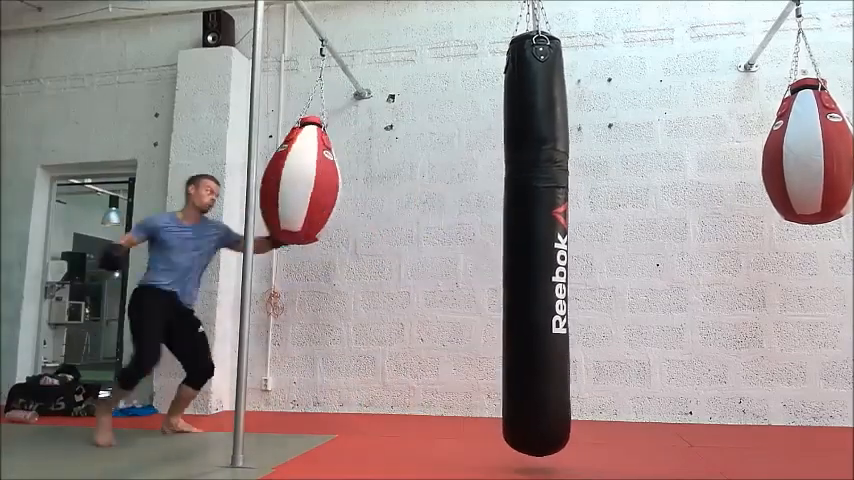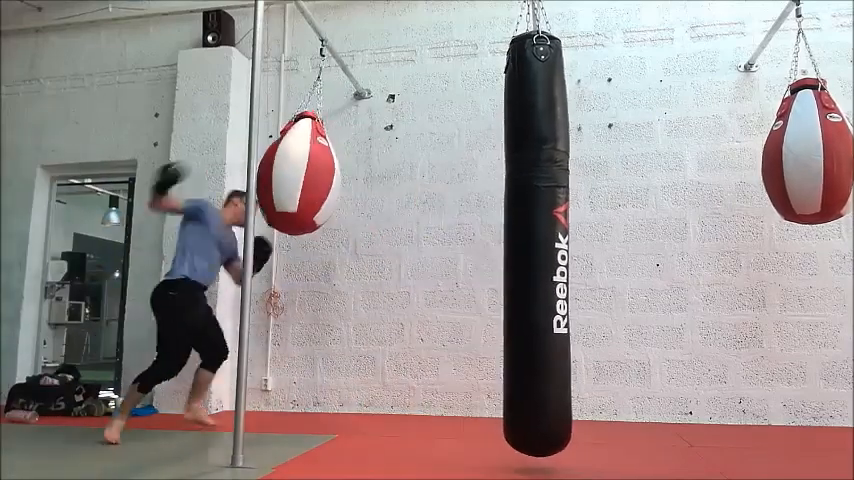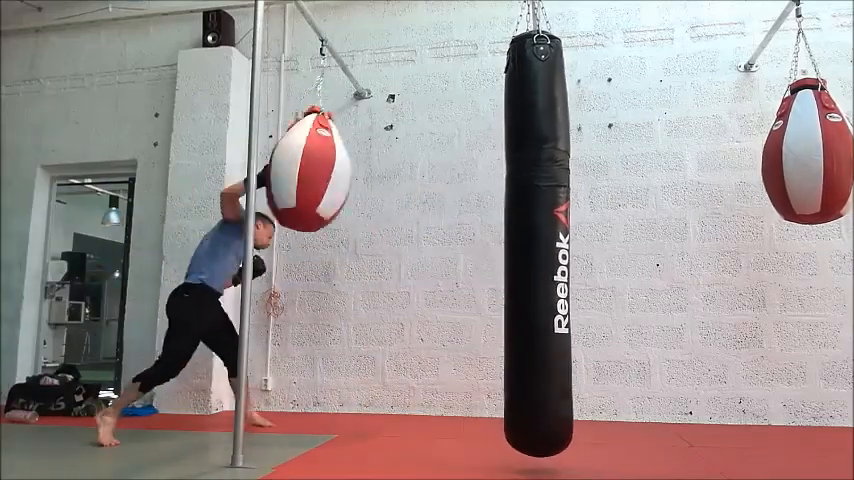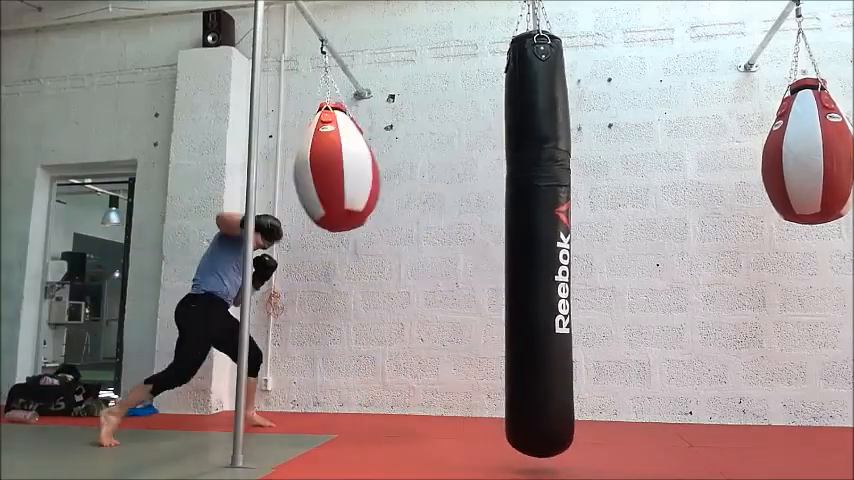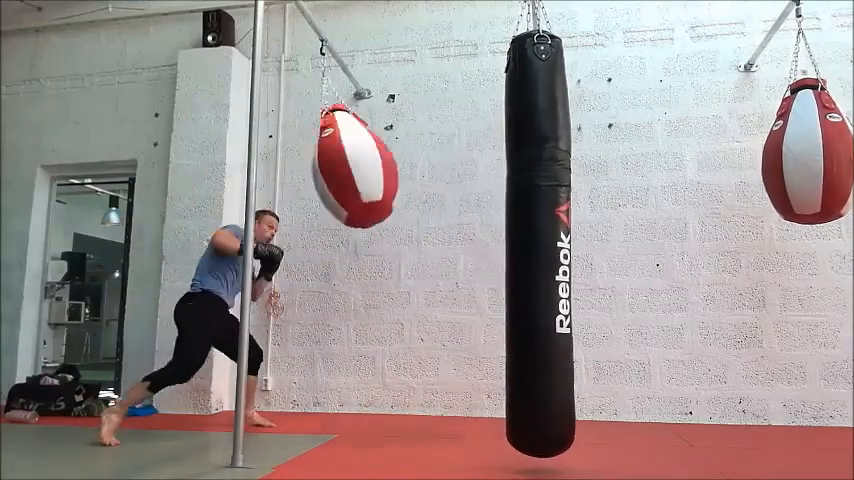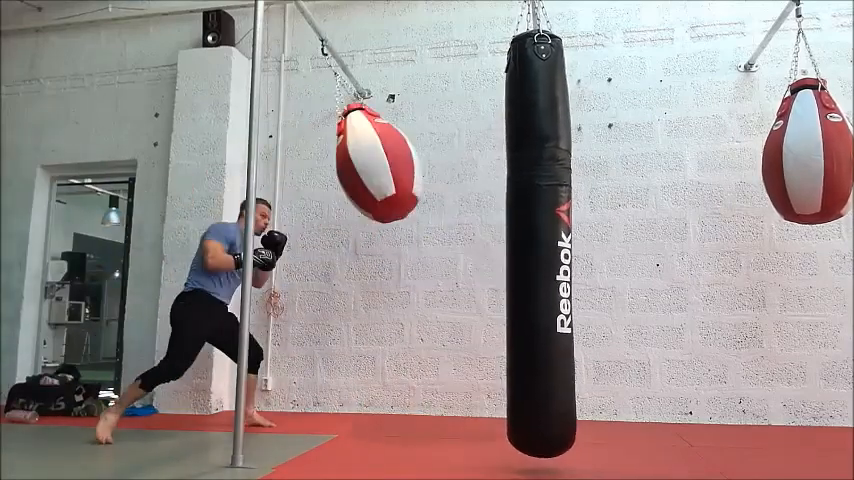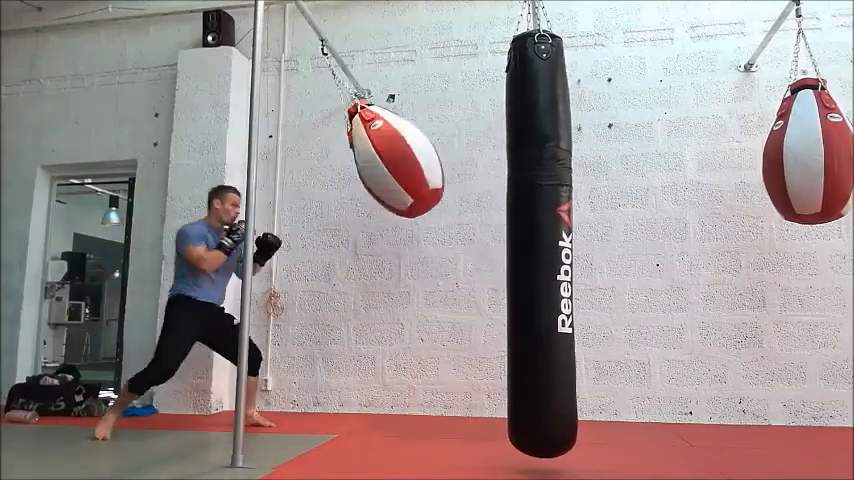
dt=0.1s
person 1, frame 1
left shoulder: (214, 230)
right shoulder: (159, 222)
left elbow: (252, 247)
right elbow: (124, 243)
left wrist: (276, 240)
right wrist: (116, 251)
left hip: (180, 310)
right hip: (152, 300)
left knee: (203, 368)
right knee: (145, 359)
left ankle: (172, 419)
right ankle: (105, 411)
person 1, frame 2
left shoulder: (229, 240)
right shoulder: (204, 210)
left elbow: (240, 278)
right elbow: (158, 205)
left wrist: (257, 257)
right wrist: (161, 187)
left hip: (193, 297)
right hip: (177, 293)
left knee: (216, 351)
right knee: (169, 362)
left ankle: (194, 406)
right ankle: (120, 417)
person 1, frame 3
left shoulder: (232, 249)
right shoulder: (235, 226)
right elbow: (228, 196)
left wrist: (242, 276)
right wrist: (257, 181)
left hip: (206, 302)
right hip: (192, 298)
left knee: (236, 354)
right knee: (169, 365)
left ankle: (247, 412)
right ankle: (110, 415)
person 1, frame 4
left shoulder: (244, 254)
right shoulder: (237, 235)
left elbow: (237, 299)
right elbow: (222, 218)
left wrist: (259, 278)
right wrist: (252, 223)
left hip: (217, 311)
right hip: (202, 307)
left knee: (252, 356)
right knee: (181, 371)
left ankle: (249, 414)
right ankle: (113, 415)
person 1, frame 5
left shoulder: (246, 251)
right shoulder: (235, 233)
left elbow: (253, 295)
right elbow: (218, 240)
left wrist: (267, 272)
right wrist: (252, 250)
left hip: (217, 311)
right hip: (200, 307)
left knee: (253, 355)
right knee: (181, 368)
left ankle: (249, 413)
right ankle: (115, 413)
person 1, frame 6
left shoulder: (245, 244)
right shoulder: (224, 230)
left elbow: (258, 282)
right elbow: (212, 261)
left wrist: (270, 257)
right wrist: (247, 257)
left hip: (217, 310)
right hip: (194, 307)
left knee: (253, 354)
right knee: (173, 366)
left ankle: (249, 412)
right ankle: (112, 413)
person 1, frame 7
left shoulder: (234, 238)
right shoulder: (191, 232)
left elbow: (246, 273)
right elbow: (204, 264)
left wrist: (262, 256)
right wrist: (230, 242)
left hip: (213, 312)
right hip: (185, 309)
left knee: (252, 356)
right knee: (162, 368)
left ankle: (249, 412)
right ankle: (112, 414)
